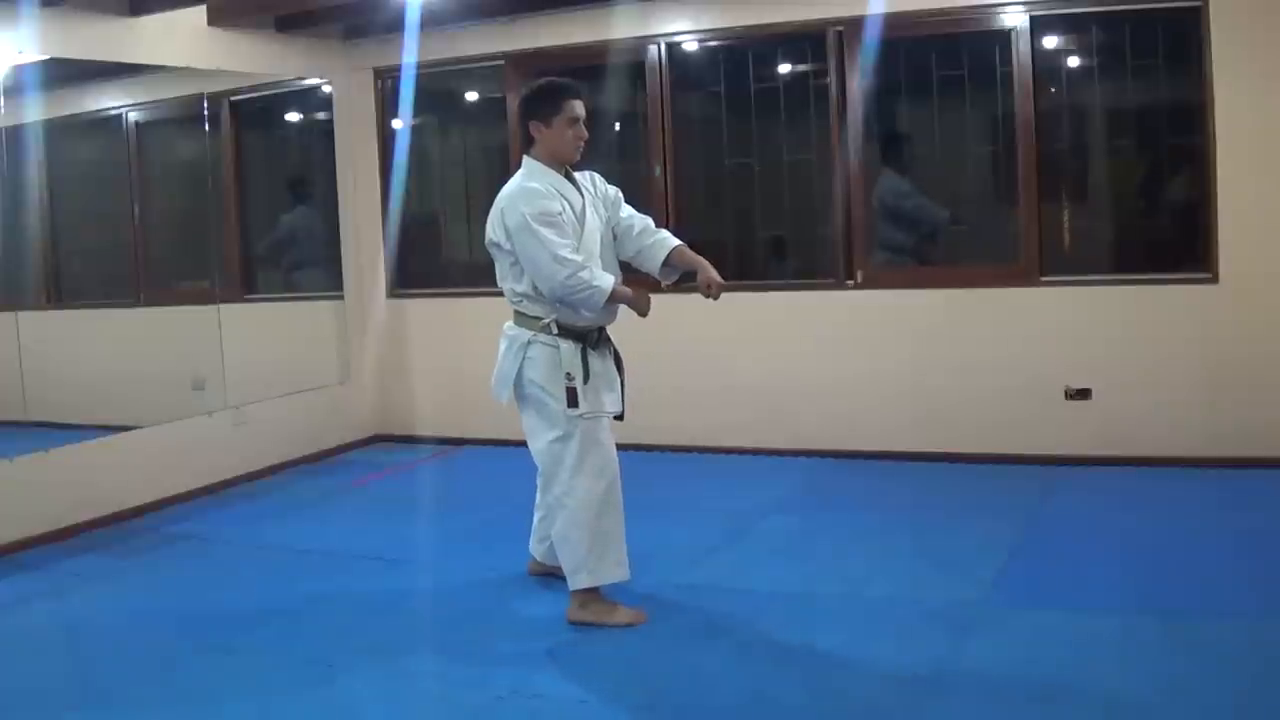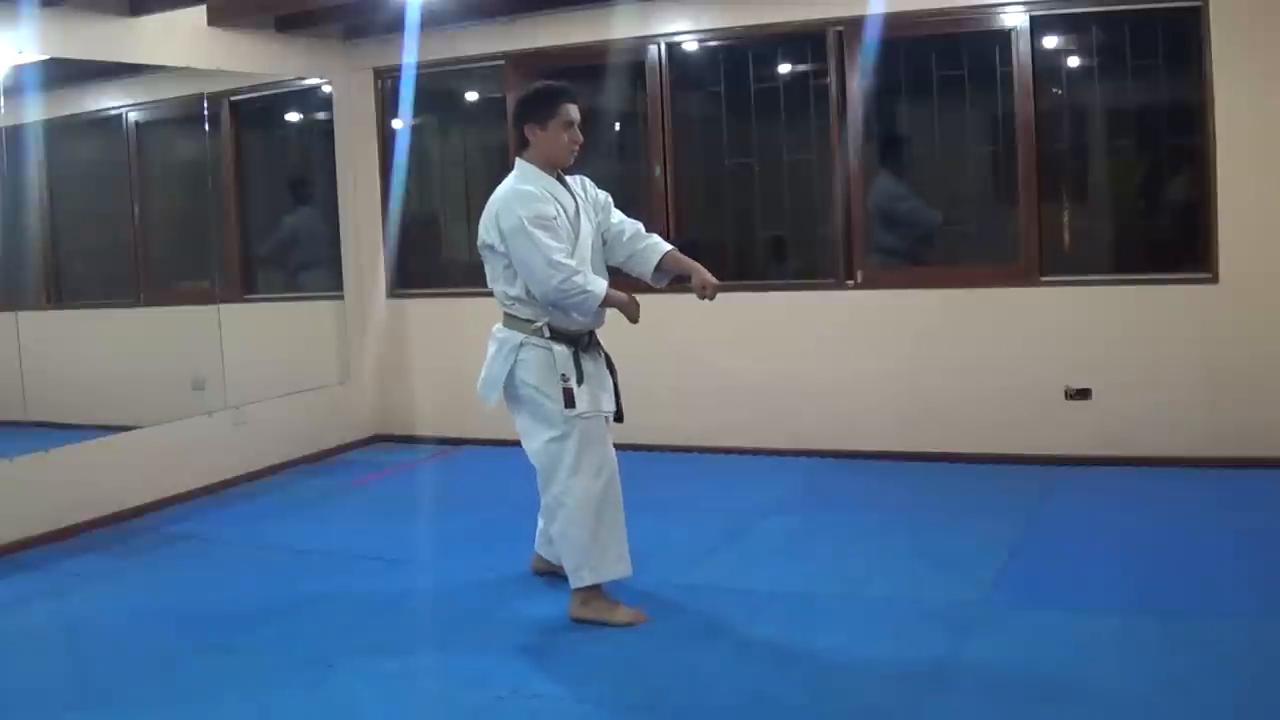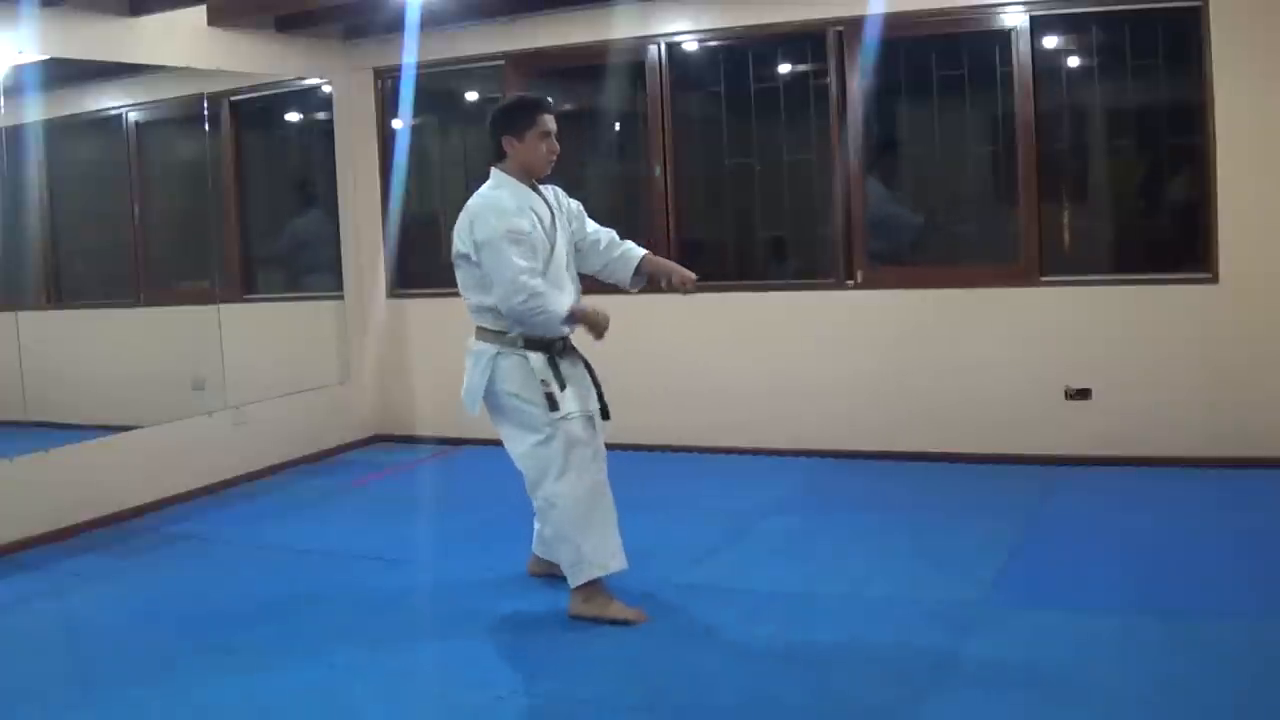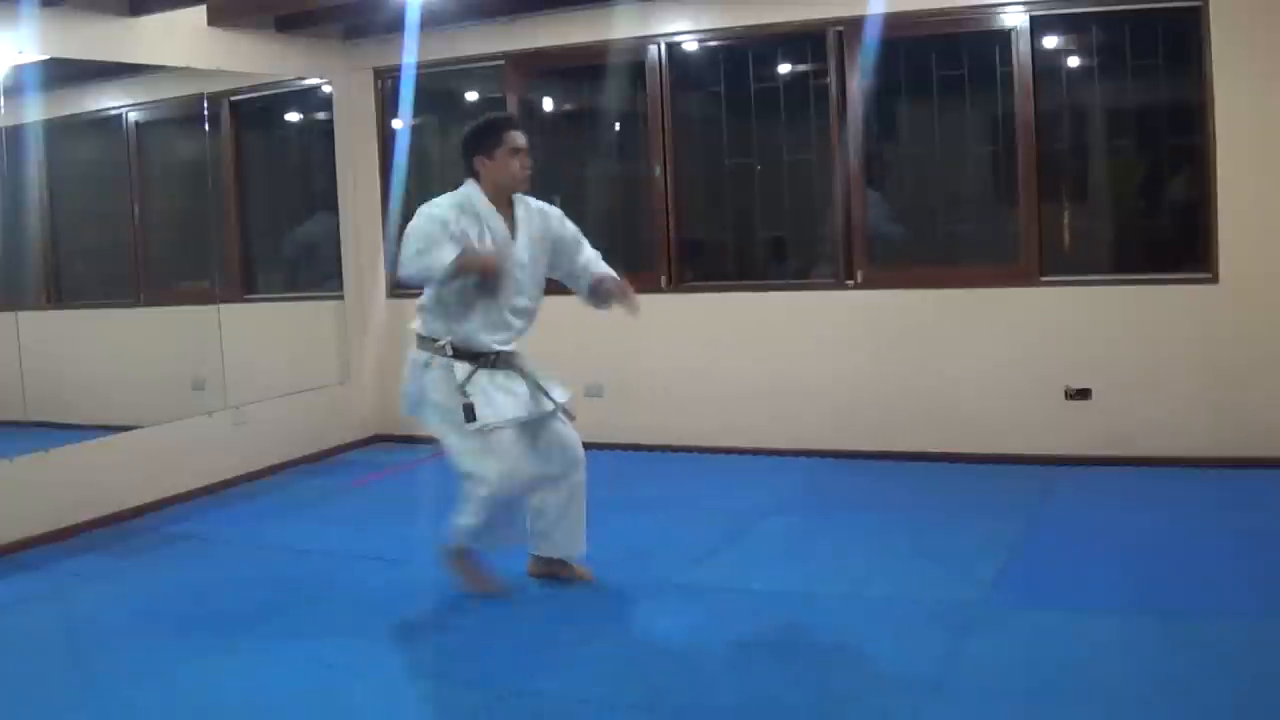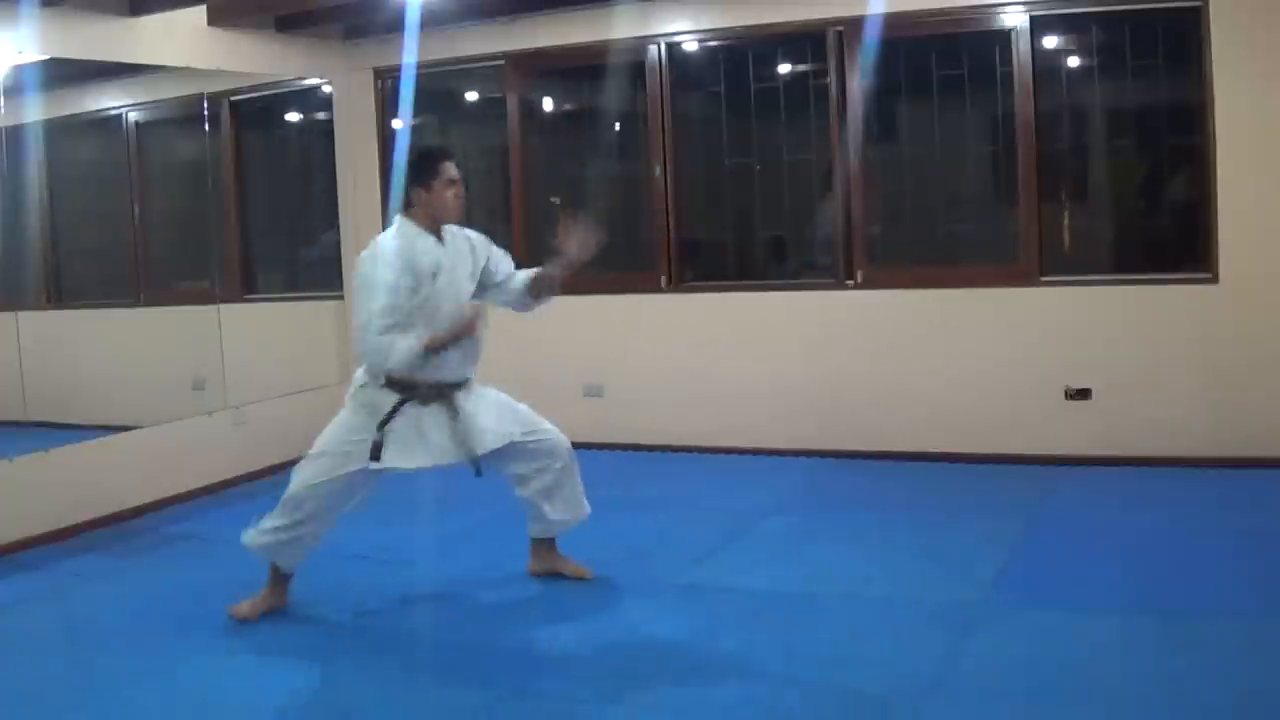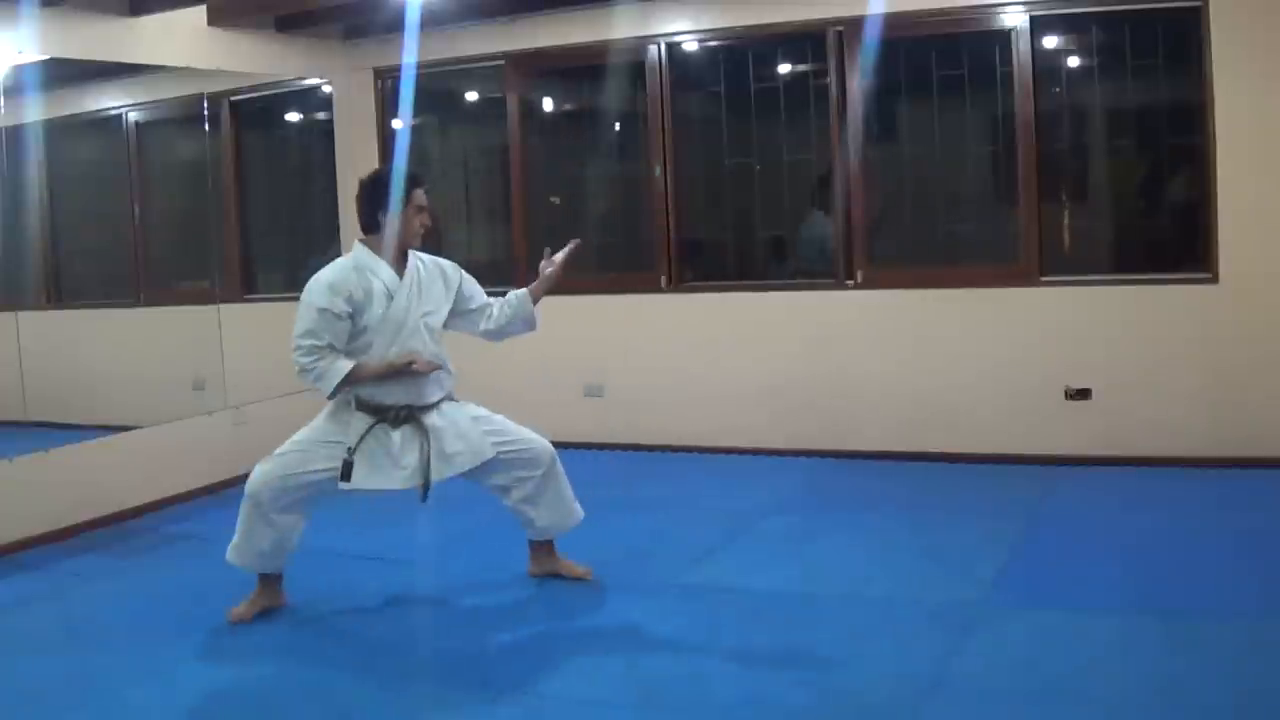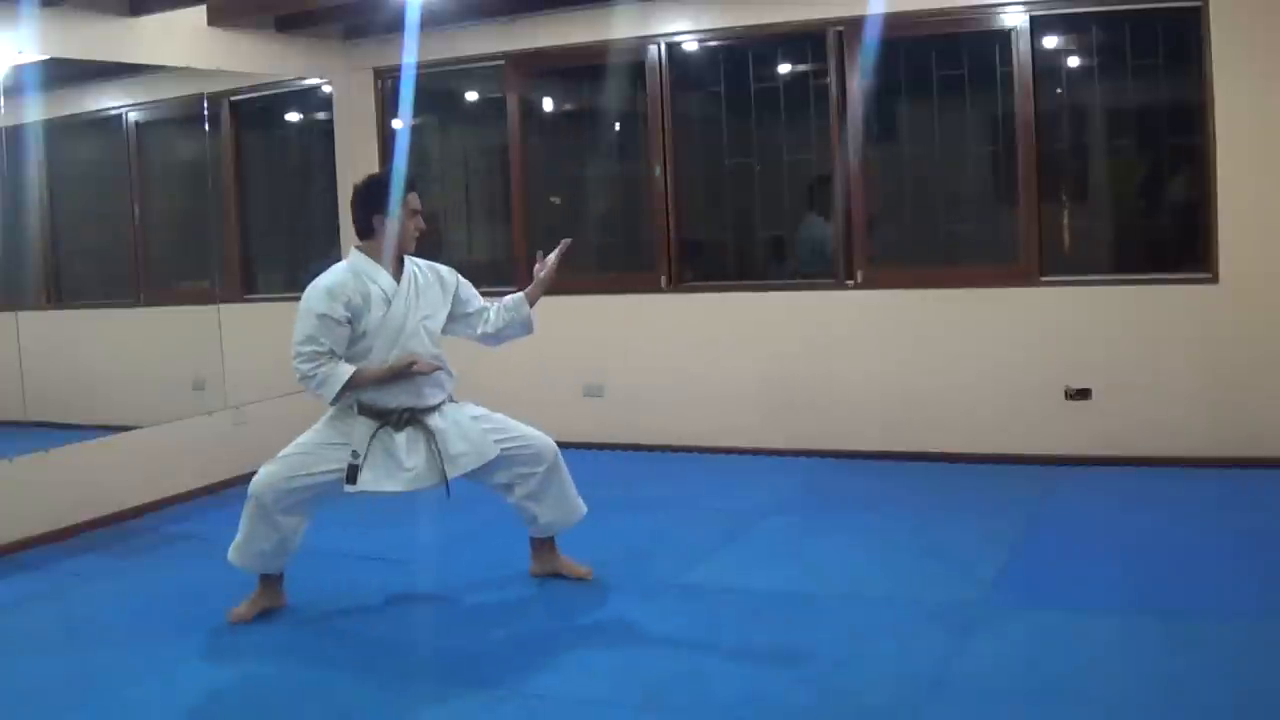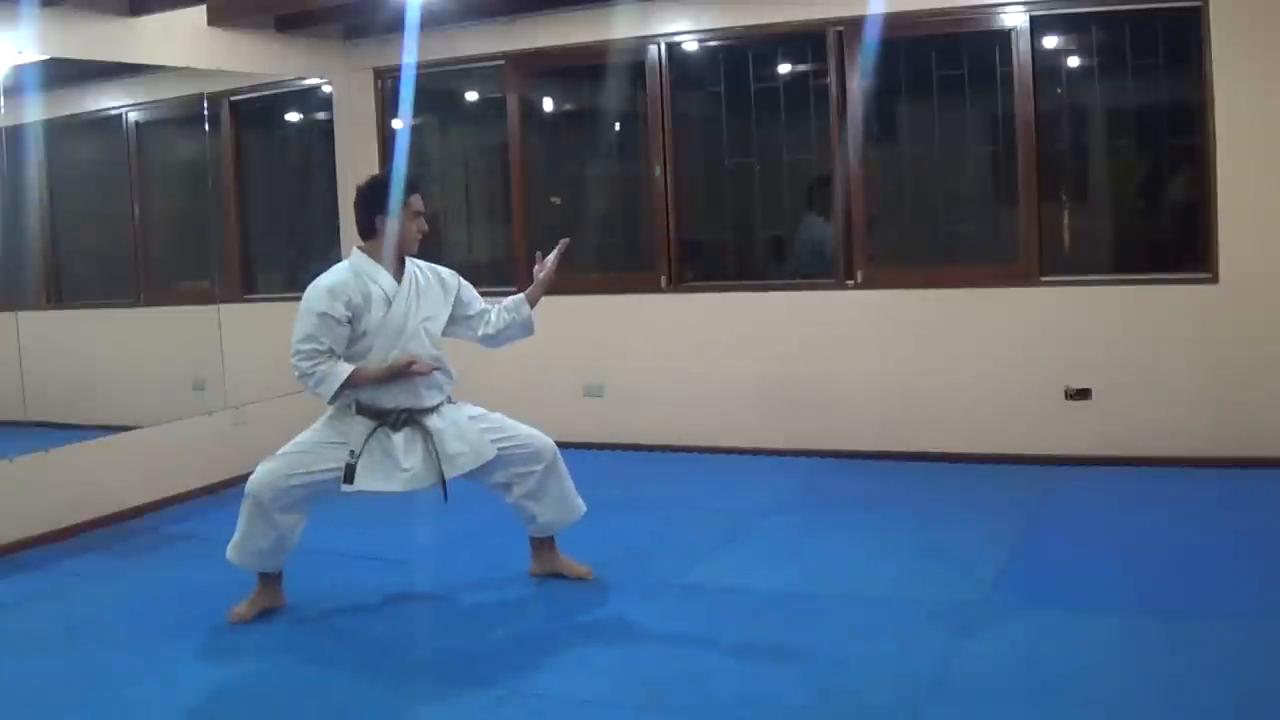
dt=0.2s
person 1, frame 1
left shoulder: (590, 186)
right shoulder: (525, 198)
left elbow: (638, 234)
right elbow: (564, 277)
left wrist: (698, 264)
right wrist: (628, 295)
left hip: (580, 349)
right hip: (548, 352)
left knee: (568, 462)
right knee: (587, 467)
left ankle: (548, 555)
right ankle: (588, 596)
person 1, frame 2
left shoulder: (579, 191)
right shoulder: (518, 200)
left elbow: (627, 239)
right elbow: (556, 281)
left wrist: (691, 268)
right wrist: (618, 299)
left hip: (569, 350)
right hip: (537, 355)
left knee: (573, 461)
right knee: (585, 464)
left ankle: (551, 552)
right ankle: (590, 594)
person 1, frame 3
left shoulder: (557, 201)
right shoulder: (494, 210)
left elbow: (601, 248)
right elbow: (521, 295)
left wrist: (666, 267)
right wrist: (584, 316)
left hip: (555, 357)
right hip: (516, 363)
left knee: (581, 460)
right knee: (576, 465)
left ankle: (550, 555)
right ankle: (590, 591)
person 1, frame 4
left shoulder: (539, 215)
right shoulder: (444, 214)
left elbow: (580, 262)
right elbow: (415, 261)
left wrist: (609, 285)
right wrist: (471, 261)
left hip: (506, 366)
right hip: (449, 370)
left knee: (561, 456)
right knee: (506, 472)
left ankle: (547, 555)
right ankle: (465, 550)
person 1, frame 5
left shoulder: (468, 245)
right shoulder: (389, 256)
left elbow: (518, 289)
right elbow: (379, 346)
left wrist: (563, 264)
right wrist: (449, 334)
left hip: (457, 396)
right hip: (389, 401)
left knee: (549, 448)
right knee: (318, 486)
left ankle: (545, 552)
right ankle: (277, 584)
person 1, frame 6
left shoulder: (439, 273)
right shoulder: (335, 283)
left elbow: (492, 320)
right elbow: (313, 361)
left wrist: (544, 282)
right wrist: (384, 370)
left hip: (435, 417)
right hip: (358, 421)
left knee: (534, 456)
right knee: (269, 484)
left ankle: (543, 554)
right ankle: (269, 586)
person 1, frame 7
left shoulder: (436, 278)
right shoulder: (333, 289)
left elbow: (490, 324)
right elbow: (313, 368)
left wrist: (539, 285)
right wrist: (385, 373)
left hip: (437, 418)
right hip: (361, 426)
left knee: (537, 452)
right knee: (272, 487)
left ankle: (545, 553)
right ankle: (269, 587)
person 1, frame 8
left shoulder: (437, 280)
right shoulder: (334, 288)
left elbow: (490, 326)
right elbow: (311, 366)
left wrist: (539, 287)
right wrist: (384, 372)
left hip: (436, 420)
right hip: (359, 426)
left knee: (536, 452)
right knee: (269, 485)
left ankle: (545, 554)
right ankle: (269, 587)
